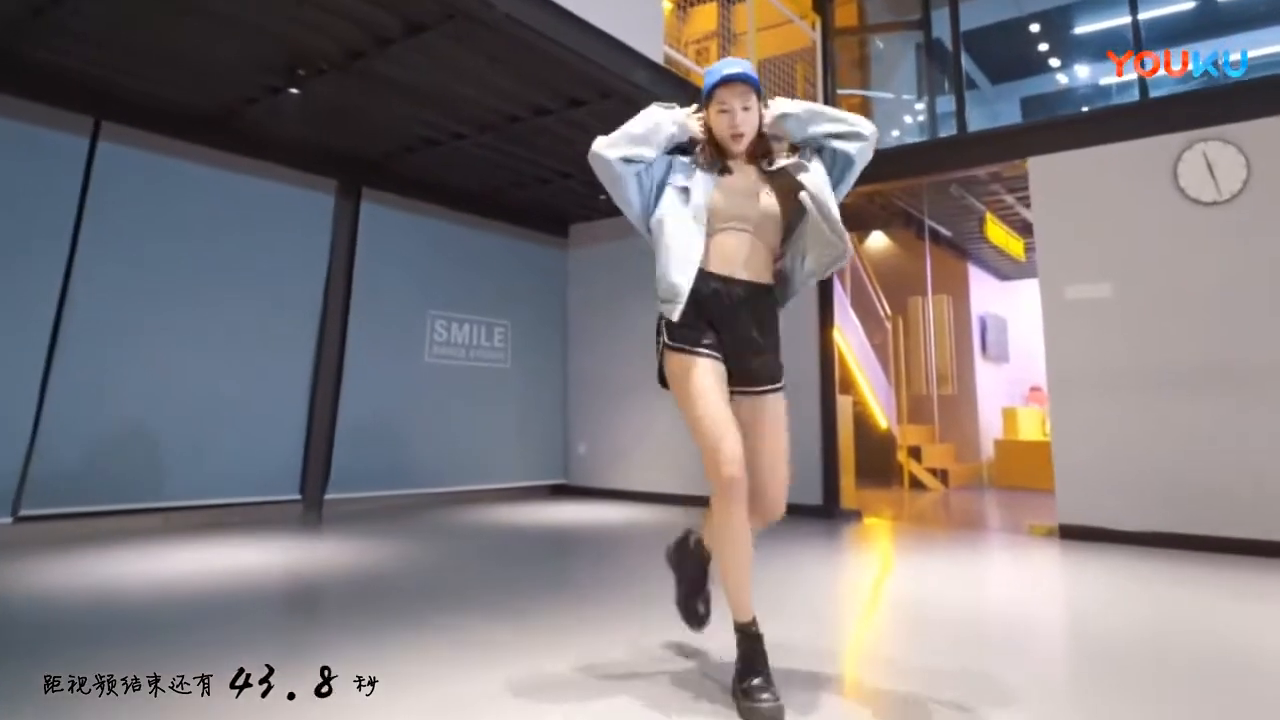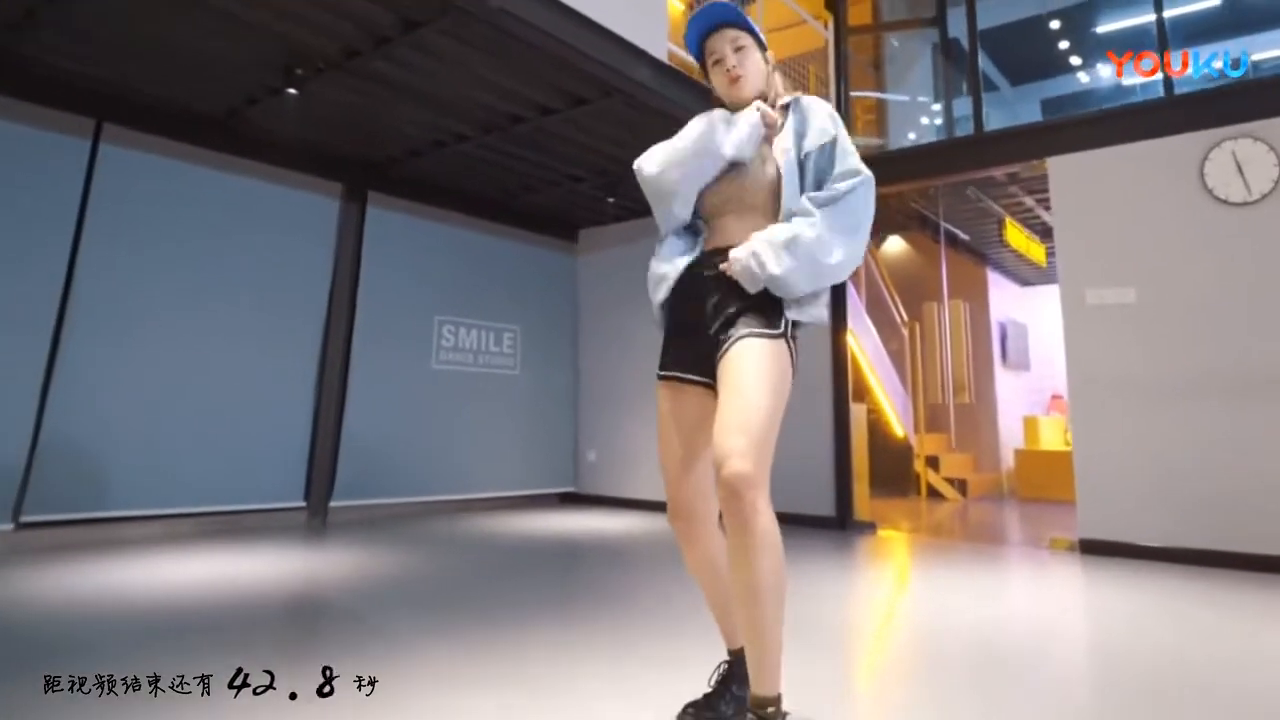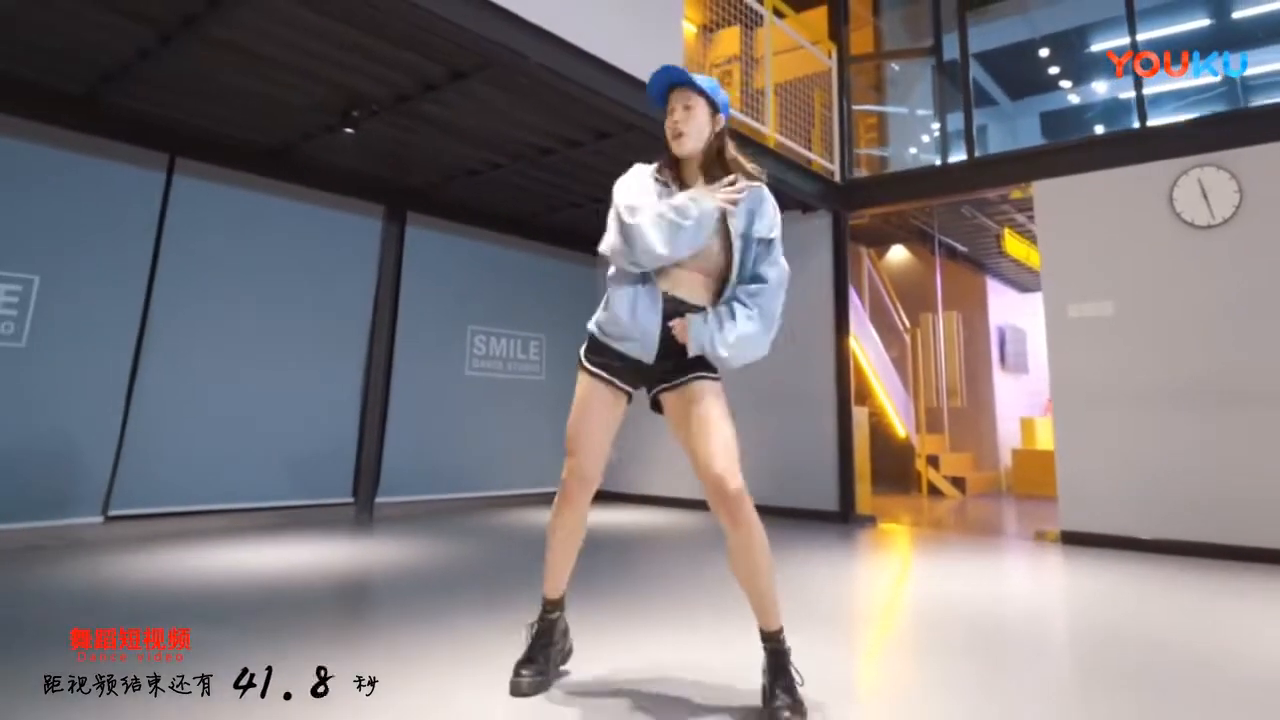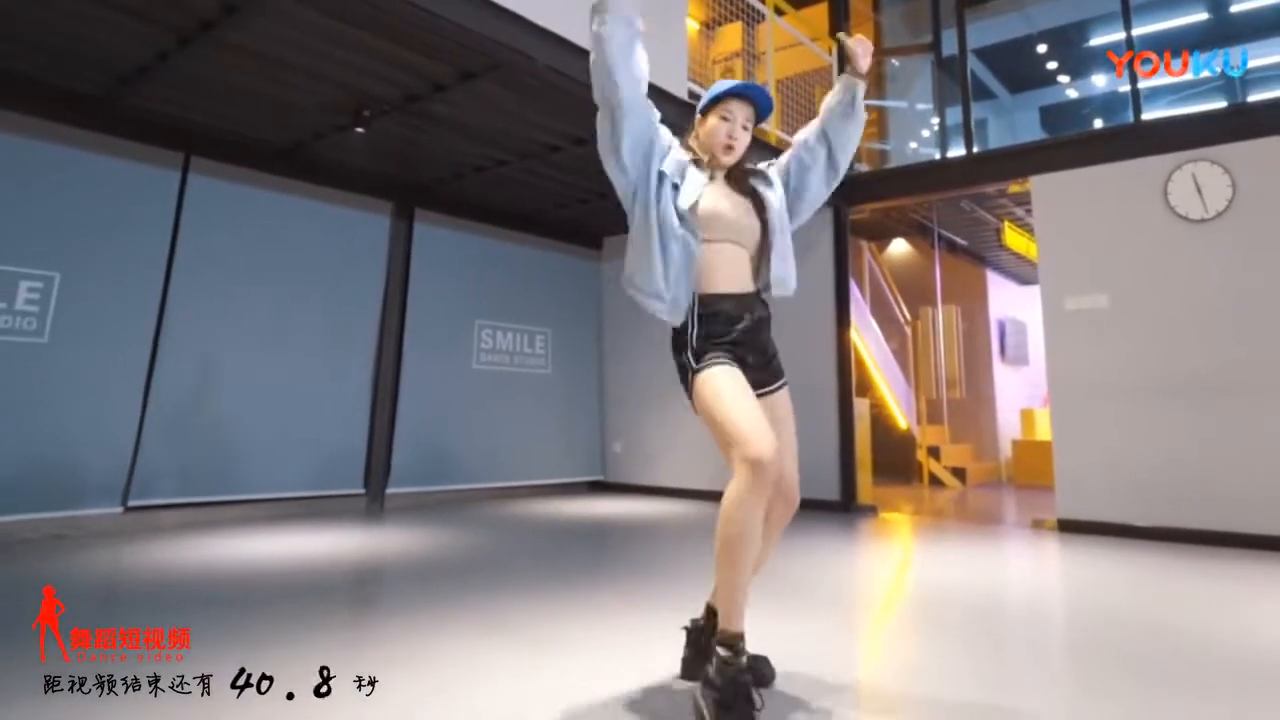
dt=1s
person 1, frame 1
left shoulder: (791, 172)
right shoulder: (685, 174)
left elbow: (857, 135)
right elbow: (610, 155)
left wrist: (786, 116)
right wrist: (670, 124)
left hip: (758, 330)
right hip: (696, 320)
left knee: (768, 504)
right knee: (731, 475)
left ankle: (694, 549)
right ankle: (750, 649)
person 1, frame 2
left shoulder: (807, 120)
right shoulder: (709, 140)
left elbow: (850, 207)
right elbow: (660, 181)
left wrist: (765, 258)
right wrist: (737, 130)
left hip: (759, 302)
right hip: (689, 307)
left knee: (739, 477)
right knee: (687, 508)
person 1, frame 3
left shoulder: (751, 198)
right shoulder: (642, 183)
left elbow: (766, 288)
right elbow: (634, 247)
left wrist: (707, 332)
right wrist: (700, 207)
left hip: (691, 348)
right hip: (623, 339)
left knee: (729, 490)
right knee: (576, 487)
left ankle: (776, 655)
right ankle: (550, 628)
person 1, frame 4
left shoulder: (760, 186)
right shoulder: (666, 167)
left elbow: (823, 152)
right elbow: (621, 102)
left wrist: (852, 86)
left hip: (757, 338)
right hip: (706, 335)
left knee: (784, 493)
right knee: (757, 459)
left ankle: (711, 632)
right ankle: (724, 662)
